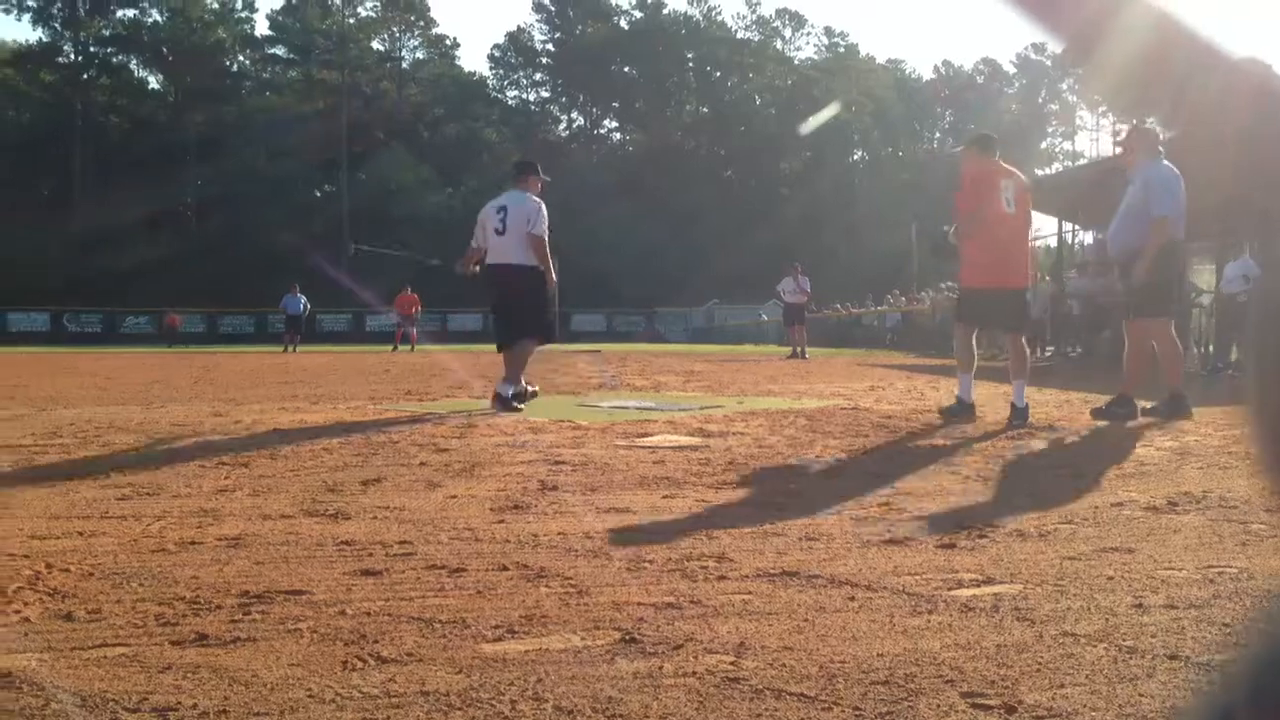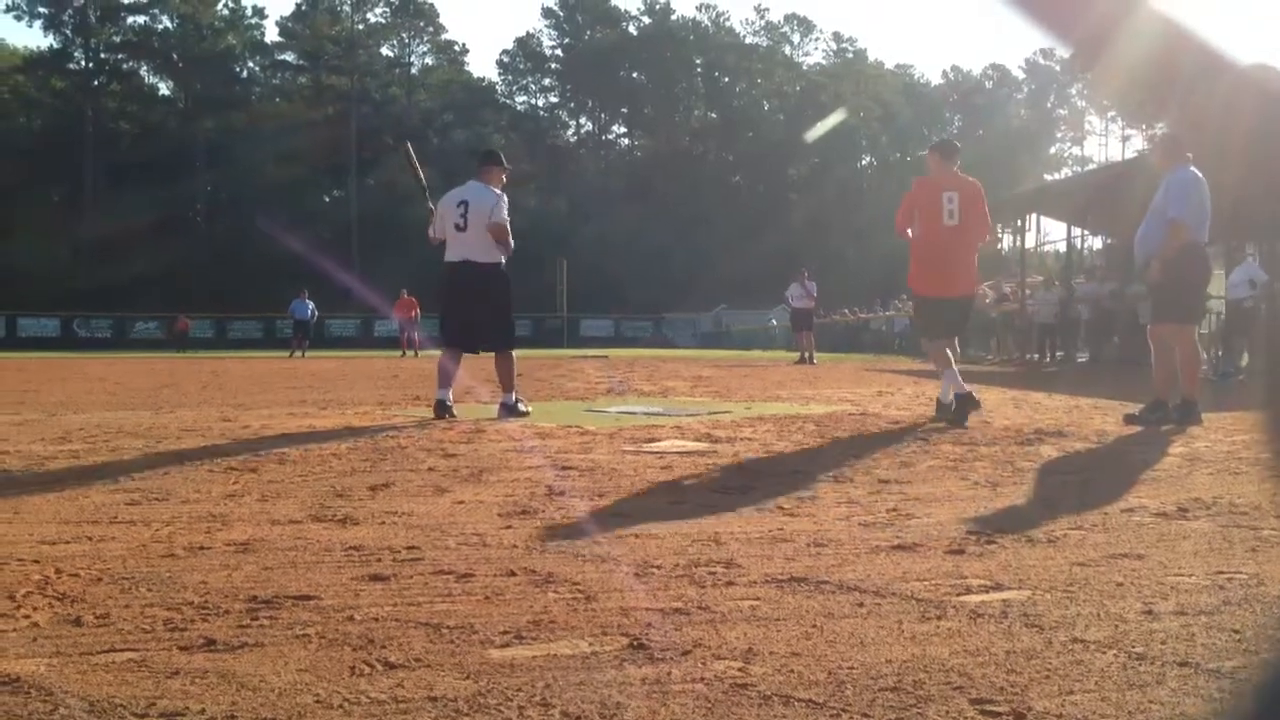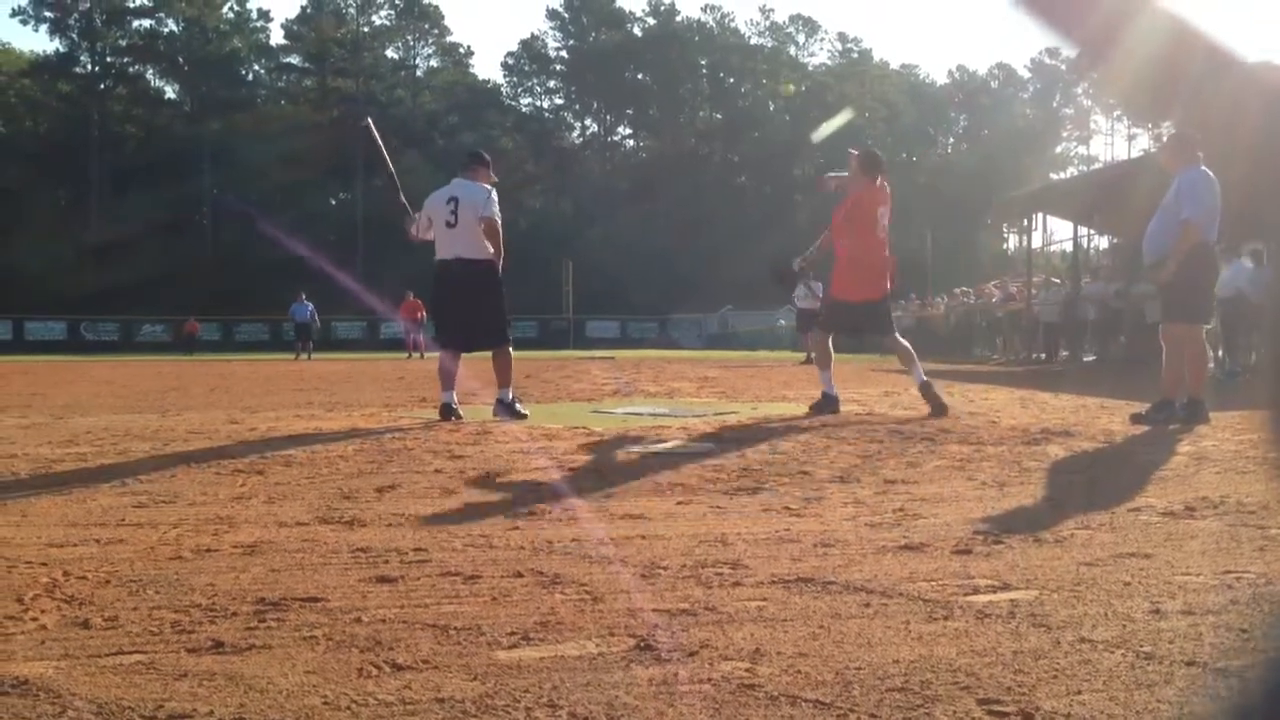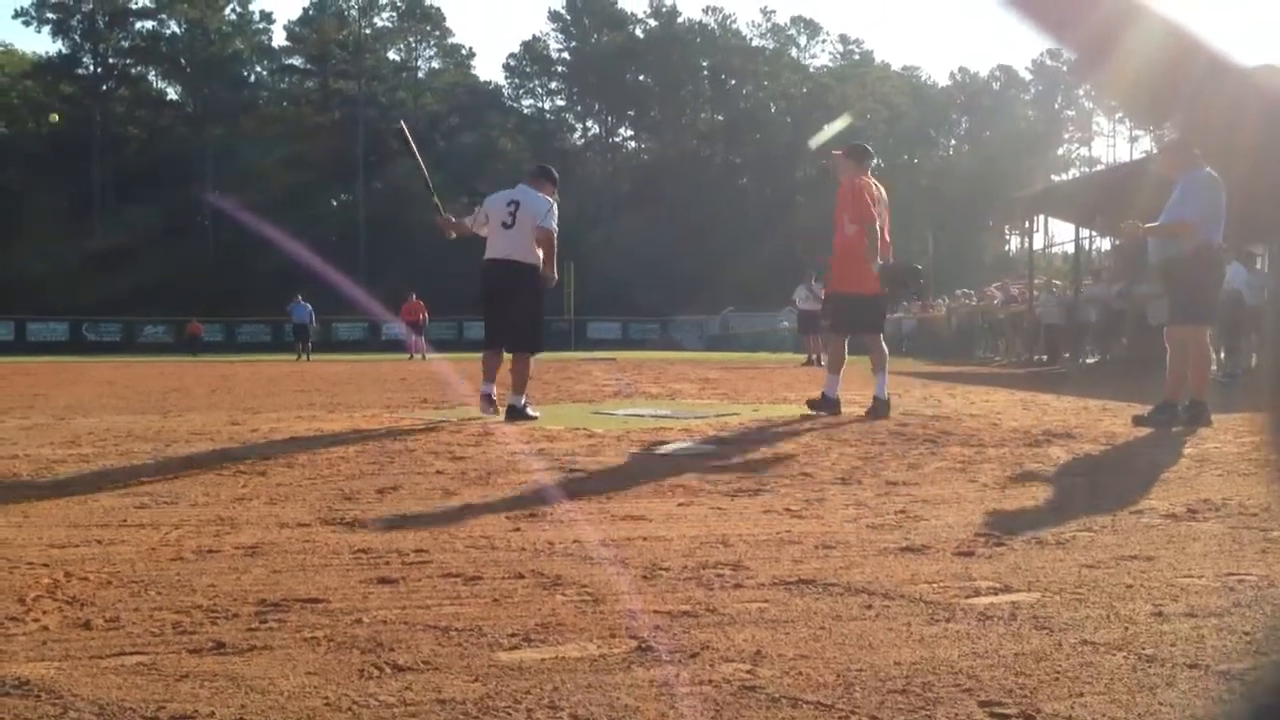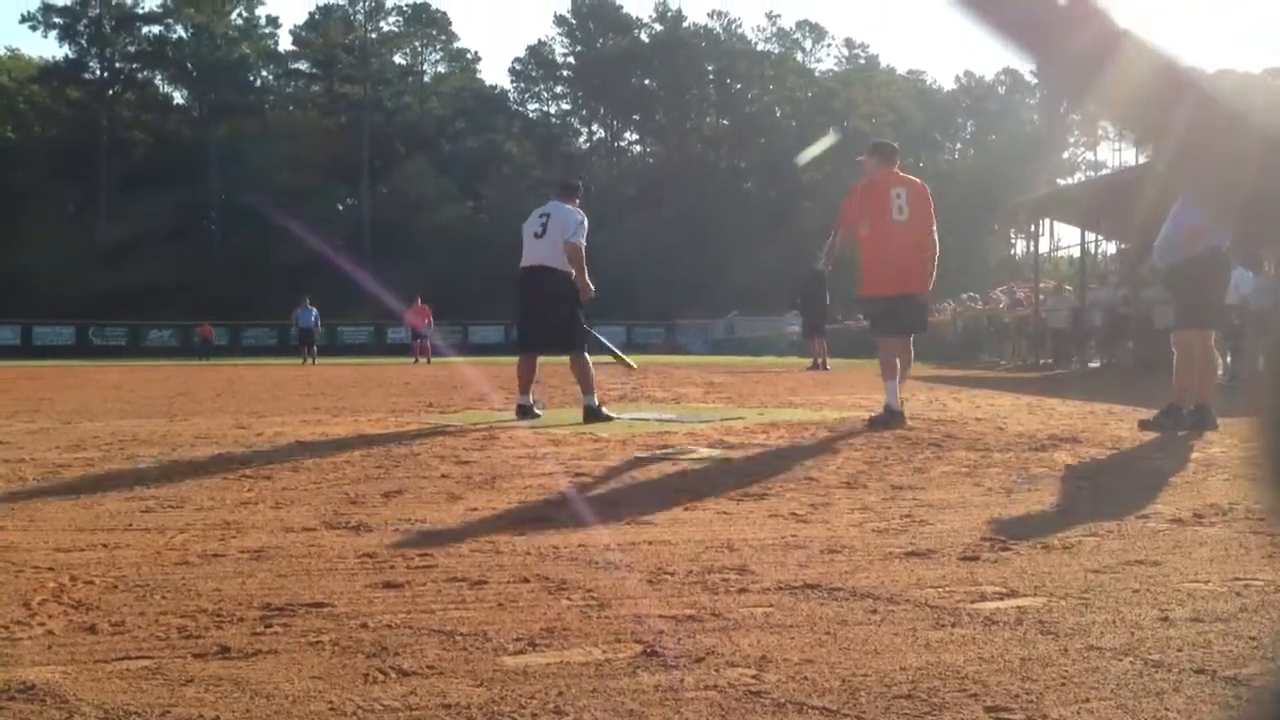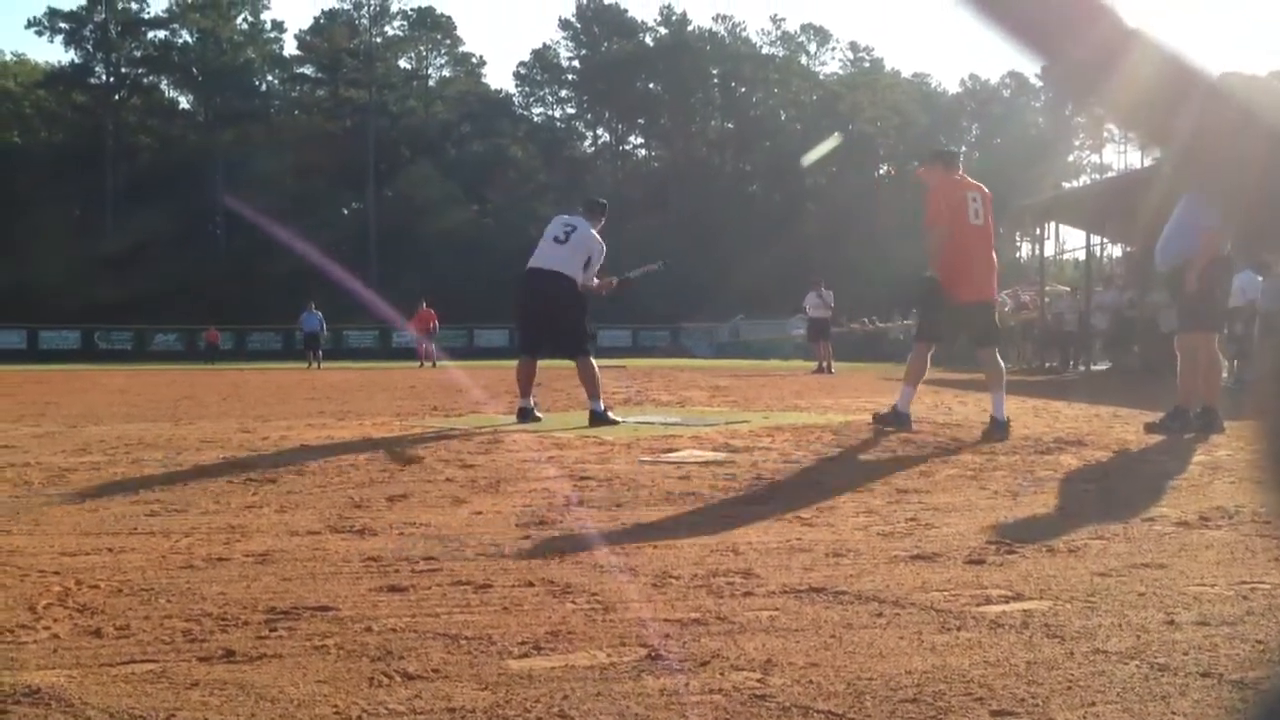
dt=0.7s
person 1, frame 1
left shoulder: (973, 174)
right shoulder: (1018, 178)
left elbow: (967, 221)
right elbow: (1023, 225)
left wrist: (957, 236)
left hip: (981, 271)
right hip: (1016, 272)
left knee: (964, 331)
right knee: (1014, 337)
left ankle: (965, 402)
right ankle: (1019, 406)
person 1, frame 2
left shoulder: (920, 186)
right shoulder: (973, 188)
left elbow: (902, 228)
right elbow: (984, 233)
left hip: (927, 278)
right hip: (961, 279)
left knee: (932, 341)
right knee: (948, 338)
left ankle: (963, 396)
right ankle: (946, 401)
person 1, frame 3
left shoulder: (857, 196)
right shoulder: (882, 192)
left elbow: (834, 235)
left wrist: (808, 257)
right wrist: (845, 182)
left hip: (848, 285)
right hip: (878, 284)
left knee: (822, 334)
right knee: (891, 338)
left ankle: (829, 397)
right ankle: (925, 386)
person 1, frame 4
left shoulder: (853, 187)
right shoulder: (876, 188)
left elbow: (870, 226)
left wrist: (874, 262)
right wrist: (835, 254)
left hip: (852, 279)
right hip: (875, 279)
left knee: (835, 334)
right knee: (873, 336)
left ankle: (830, 397)
right ankle: (881, 398)
person 1, frame 5
left shoulder: (865, 187)
right shoulder: (918, 187)
left elbow: (845, 230)
right elbow: (930, 234)
left wrist: (826, 262)
right wrist: (929, 273)
left hip: (880, 279)
right hip: (913, 278)
left knee: (886, 341)
right knee: (904, 341)
left ankle: (893, 408)
right ankle: (894, 400)
person 1, frame 6
left shoulder: (939, 186)
right shoulder: (981, 191)
left elbow: (941, 230)
left wrist: (933, 273)
left hip: (950, 283)
right hip: (983, 284)
left knee: (923, 345)
right knee: (987, 350)
left ankle: (901, 412)
right ankle: (999, 418)
person 2, frame 1
left shoulder: (1161, 174)
right shoulder: (1146, 176)
left elbow: (1163, 222)
left wrist: (1144, 261)
right wrist: (1131, 263)
left hip: (1154, 263)
right hip: (1141, 263)
left knee: (1137, 332)
right knee: (1160, 333)
left ankle: (1126, 401)
right ankle: (1176, 399)
person 2, frame 2
left shoulder: (1182, 179)
right shoulder: (1178, 180)
left elbow: (1180, 226)
left wrist: (1158, 262)
right wrist: (1157, 263)
left hip: (1179, 265)
right hip: (1173, 267)
left knee: (1176, 335)
right knee: (1165, 335)
left ankle: (1182, 405)
right ankle: (1167, 404)
person 2, frame 3
left shoulder: (1195, 178)
right shoulder: (1186, 180)
left elbow: (1193, 226)
left wrist: (1172, 262)
right wrist: (1167, 265)
left hip: (1187, 265)
right hip: (1178, 267)
left knee: (1187, 333)
right knee: (1172, 335)
left ankle: (1194, 405)
right ankle: (1168, 403)
person 2, frame 4
left shoulder: (1200, 180)
right shoulder: (1189, 184)
left elbow: (1184, 227)
left wrist: (1143, 231)
right wrist: (1146, 232)
left hip: (1196, 265)
right hip: (1183, 267)
left knee: (1191, 335)
right knee: (1176, 337)
left ankle: (1196, 407)
right ankle: (1175, 405)
person 2, frame 5
right shoulder: (1192, 192)
left elbow: (1198, 232)
left wrist: (1158, 257)
right wrist: (1161, 256)
left hip: (1201, 268)
right hip: (1190, 269)
left knee: (1194, 340)
right knee: (1185, 342)
left ankle: (1196, 411)
right ankle: (1191, 410)
person 2, frame 6
right shoulder: (1193, 196)
left elbow: (1214, 232)
left wrist: (1193, 270)
left hip: (1199, 276)
right hip: (1188, 277)
left knee: (1192, 347)
right knee: (1201, 347)
left ankle: (1190, 420)
right ankle: (1208, 416)
person 3, frame 1
left shoulder: (489, 208)
right shoulder: (533, 204)
left elbow: (477, 247)
right elbow: (537, 241)
left wrist: (466, 264)
right wrist: (549, 273)
left hip: (496, 274)
right hip: (525, 275)
left knee: (508, 337)
right knee: (531, 335)
left ankle: (517, 387)
right ankle: (505, 390)
person 3, frame 2
left shoulder: (448, 199)
right shoulder: (494, 196)
left elbow: (435, 237)
right elbow: (497, 227)
left wrist: (455, 232)
right wrist: (508, 245)
left hip: (455, 274)
right hip: (488, 274)
left knee: (453, 342)
right knee: (503, 342)
left ankle: (443, 398)
right ankle: (509, 401)
person 3, frame 3
left shoulder: (434, 198)
right shoulder: (483, 193)
left elbow: (417, 235)
right elbow: (490, 224)
left wrist: (413, 222)
right wrist: (499, 256)
left hip: (446, 273)
right hip: (480, 271)
left knee: (449, 343)
right knee: (500, 339)
left ankle: (448, 401)
right ankle: (505, 399)
person 3, frame 4
left shoulder: (495, 199)
right shoulder: (544, 203)
left elbow: (469, 226)
right elbow: (546, 235)
left wrist: (449, 224)
right wrist: (551, 271)
left hip: (493, 271)
right hip: (524, 274)
left knee: (494, 340)
right knee: (523, 344)
left ankle: (488, 392)
right ankle: (517, 404)
person 3, frame 5
left shoulder: (533, 217)
right shoulder: (575, 216)
right elbow: (573, 247)
right wrist: (584, 282)
left hip: (528, 277)
right hip: (558, 280)
left knee: (528, 346)
right knee: (576, 346)
left ankle: (524, 403)
right ankle: (591, 405)
person 3, frame 6
left shoulder: (558, 221)
right shoulder: (596, 243)
right elbow: (587, 283)
left wrist: (598, 284)
right wrist: (602, 285)
left hip: (533, 280)
right hip: (564, 287)
left knee: (529, 350)
right knee: (581, 351)
left ankle: (525, 407)
right ankle: (597, 410)
